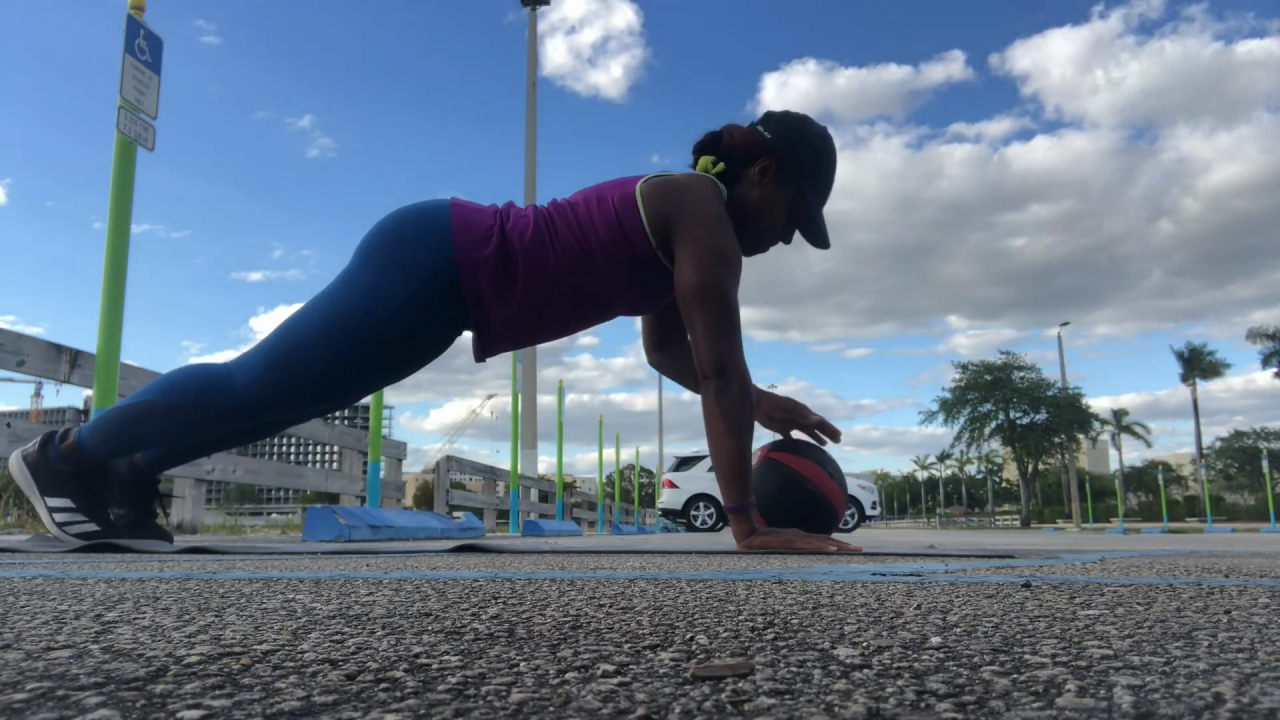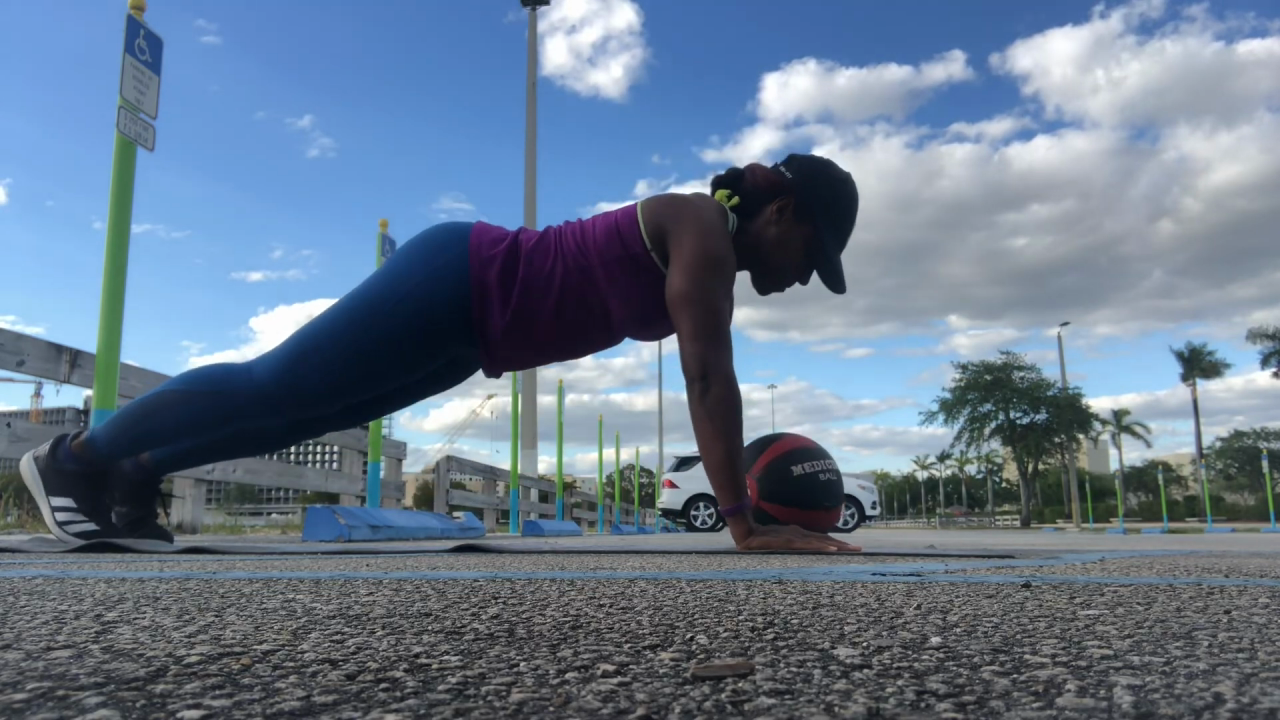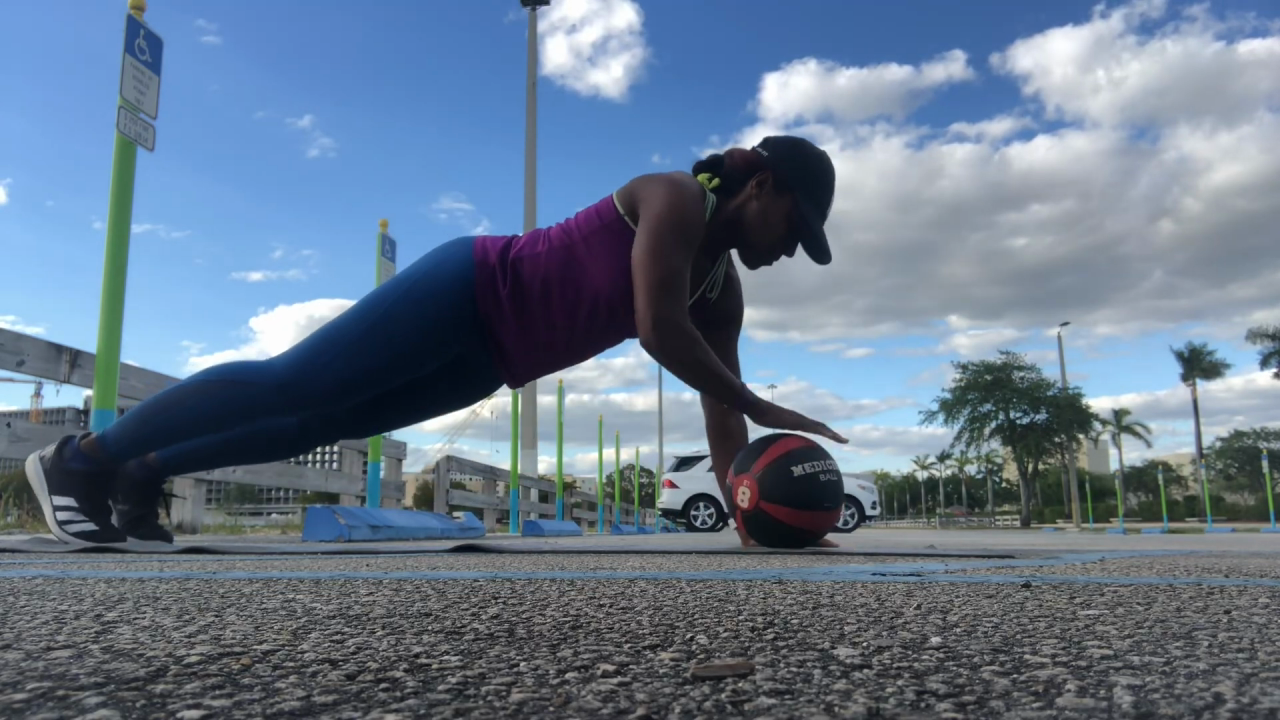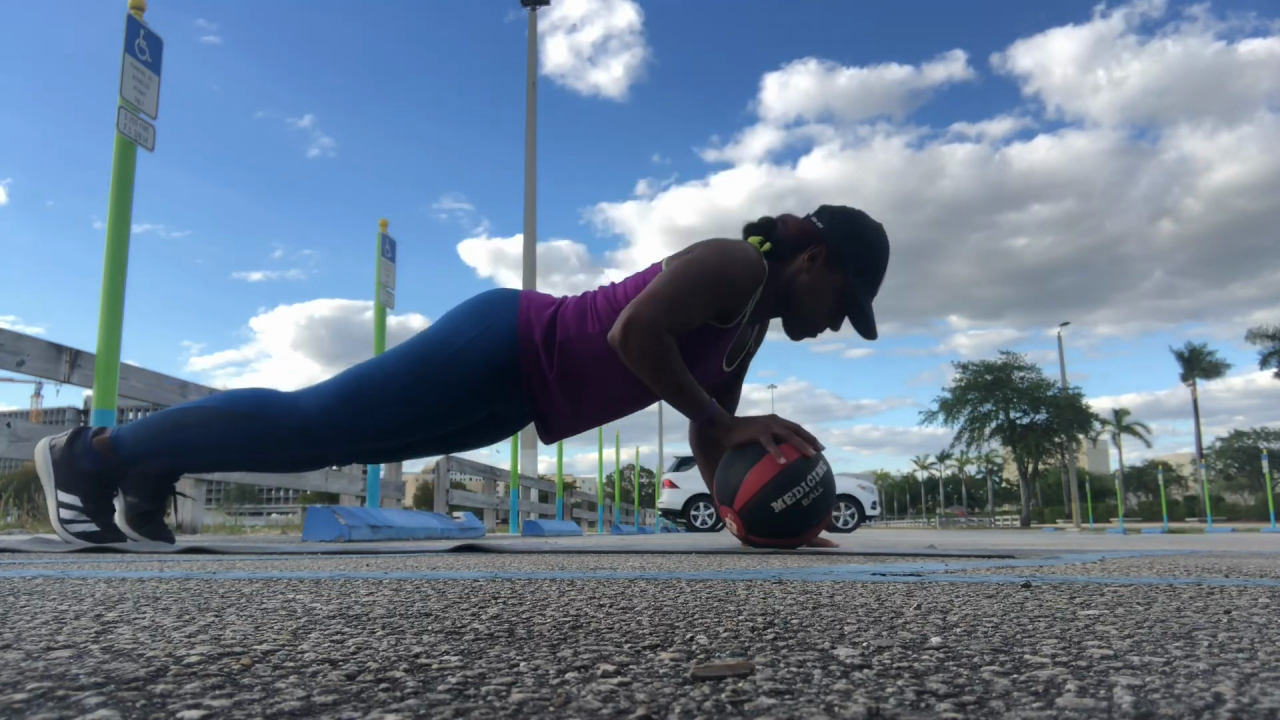
dt=0.5s
person 1, frame 1
left shoulder: (680, 218)
right shoulder: (704, 211)
left elbow: (667, 349)
right elbow: (721, 369)
left wrist: (763, 406)
right wrist: (746, 522)
left hip: (449, 269)
right hip: (432, 268)
left knee: (276, 393)
right knee: (255, 385)
left ankle: (128, 474)
right ankle: (66, 455)
person 1, frame 2
left shoulder: (713, 276)
right shoulder: (701, 228)
left elbow: (715, 396)
right elbow: (708, 381)
left wrist: (747, 500)
right wrist: (743, 522)
left hip: (471, 333)
right hip: (452, 280)
left knee: (309, 411)
right knee: (272, 386)
left ankle: (136, 475)
right ankle: (73, 457)
person 1, frame 3
left shoulder: (722, 284)
right shoulder: (677, 197)
left elbow: (717, 404)
right elbow: (656, 327)
right wrist: (762, 408)
left hip: (488, 357)
right hip: (466, 293)
left knee: (321, 422)
right knee: (283, 388)
left ankle: (142, 474)
right ankle: (82, 458)
person 1, frame 4
left shoulder: (750, 330)
right shoulder: (738, 269)
left elbow: (708, 441)
right elbow: (631, 330)
right wrist: (715, 418)
left hip: (515, 394)
right hip: (503, 349)
left knee: (329, 438)
right knee: (305, 421)
left ankle: (152, 472)
right ankle: (91, 452)
